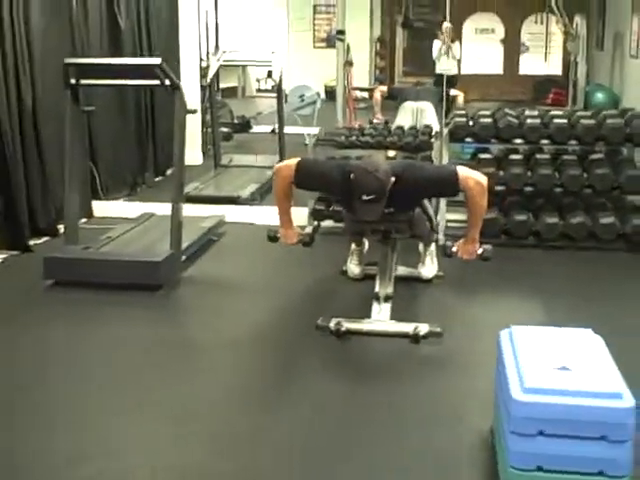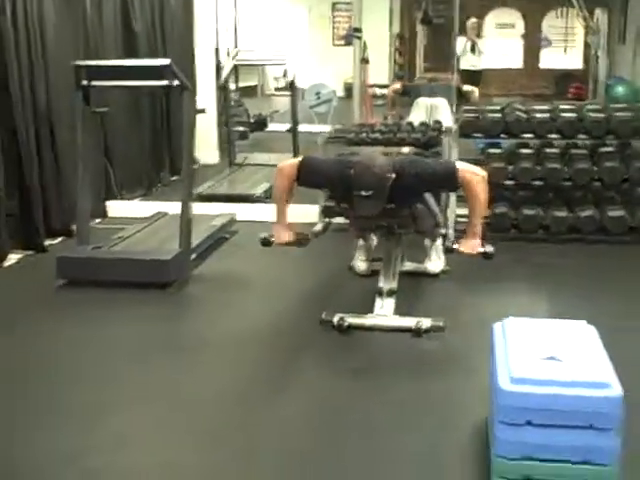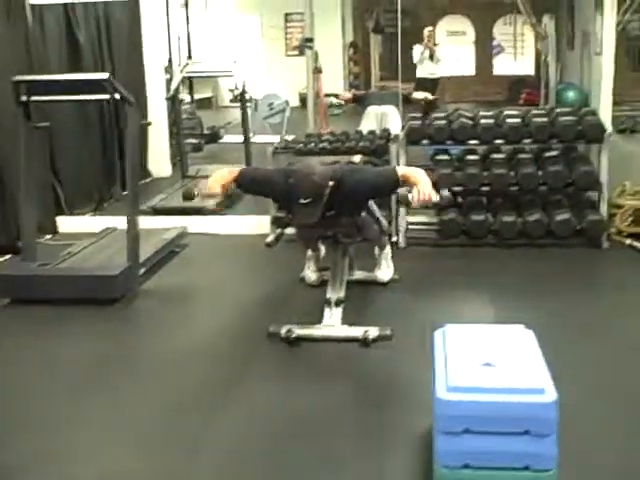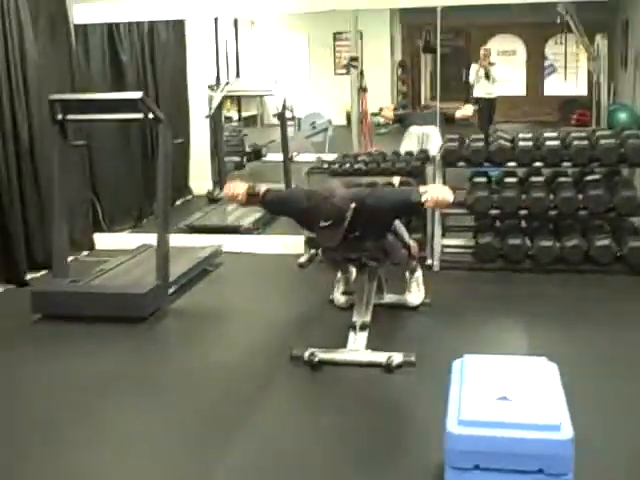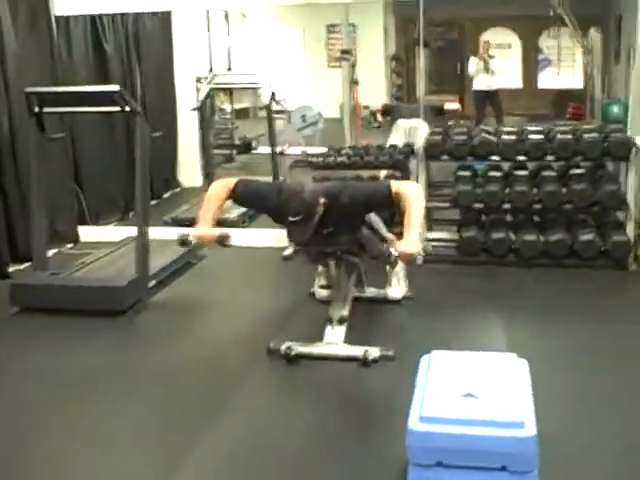
dt=0.4s
person 1, frame 1
left shoulder: (413, 176)
right shoulder: (339, 175)
left elbow: (476, 181)
right elbow: (283, 170)
left wrist: (471, 239)
right wrist: (286, 226)
left hip: (407, 209)
left ankle: (428, 248)
right ankle: (358, 247)
person 1, frame 2
left shoulder: (413, 172)
right shoulder: (340, 172)
left elbow: (475, 175)
right elbow: (286, 168)
left wrist: (473, 235)
right wrist: (281, 224)
left hip: (409, 205)
right ankle: (366, 242)
person 1, frame 3
left shoulder: (353, 181)
right shoulder: (282, 181)
left elbow: (411, 172)
right elbow: (230, 173)
left wrist: (424, 187)
right wrist: (215, 183)
left hip: (353, 215)
left ankle: (383, 250)
right ankle: (315, 253)
person 1, frame 4
left shoulder: (377, 203)
right shoulder: (305, 203)
left elbow: (431, 194)
right elbow: (258, 194)
left wrist: (440, 193)
right wrist: (239, 191)
left hip: (381, 239)
left ankle: (413, 272)
right ankle: (345, 274)
person 1, frame 5
left shoulder: (347, 198)
right shoulder: (279, 198)
left elbow: (410, 190)
right elbow: (224, 185)
left wrist: (411, 240)
right wrist: (205, 225)
left hip: (358, 228)
